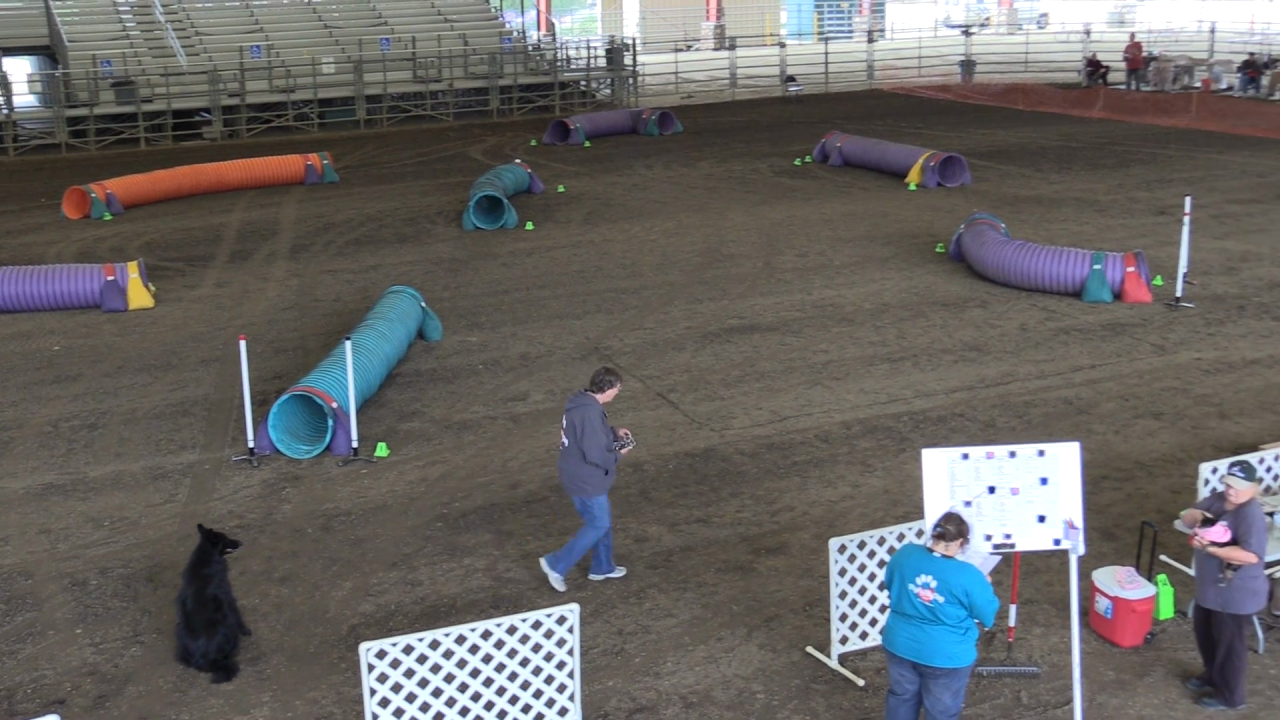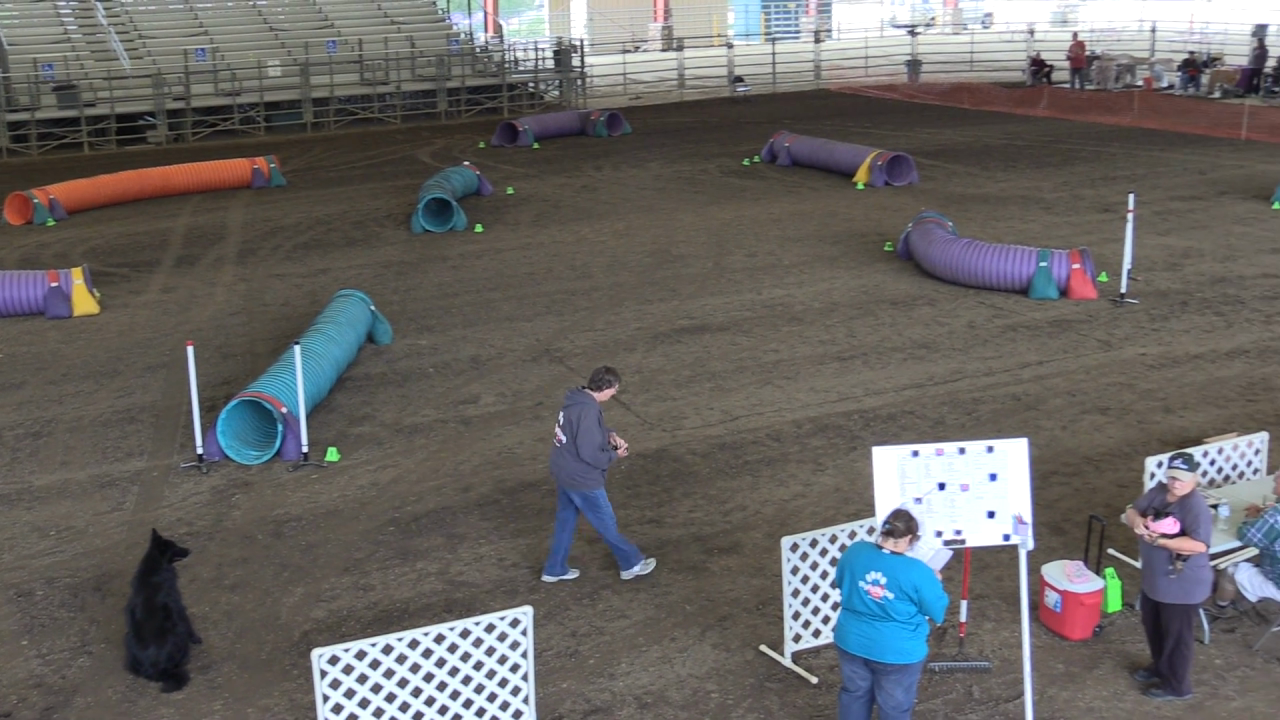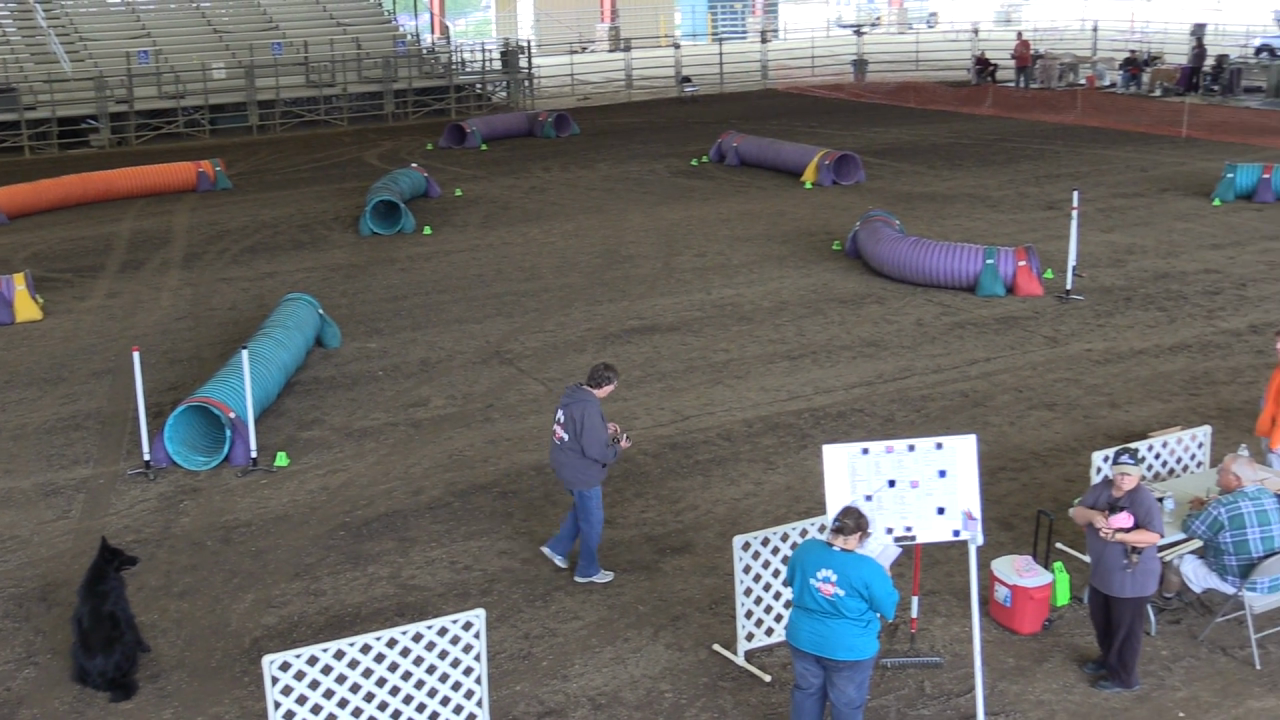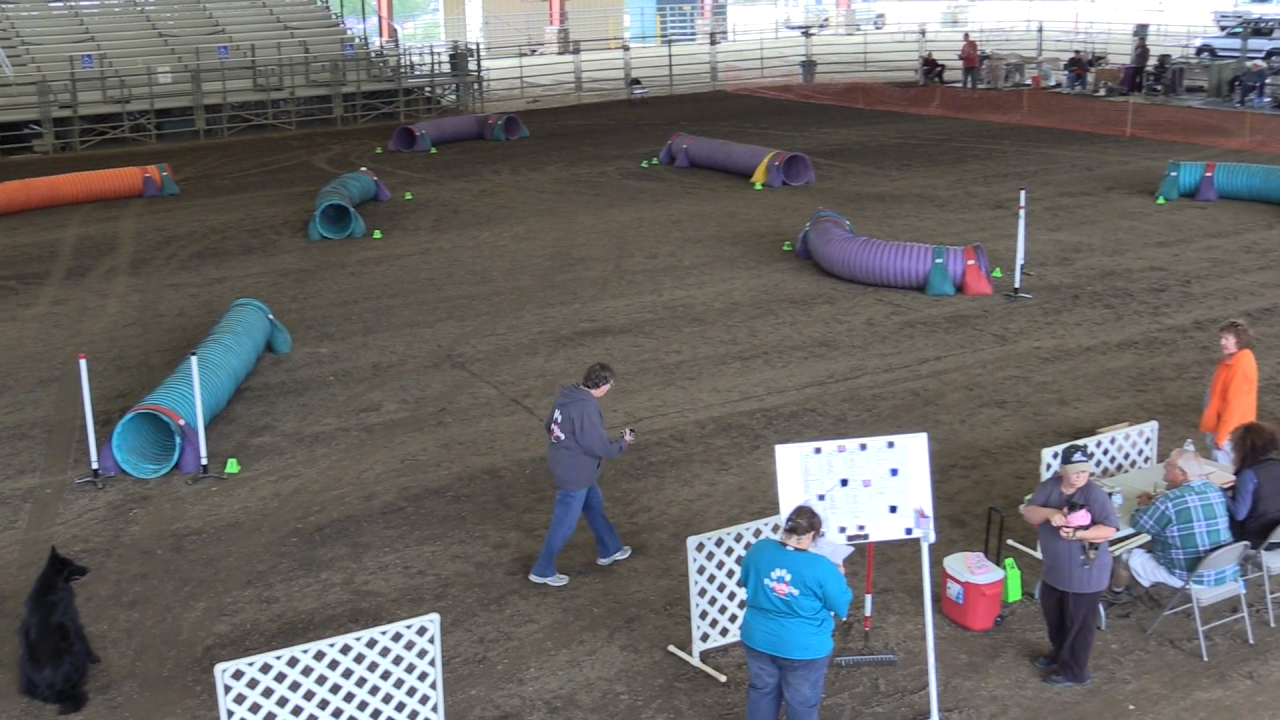
dt=0.3s
person 1, frame 1
left shoulder: (1251, 515)
right shoulder: (1217, 499)
left elbow: (1250, 555)
right elbow: (1186, 517)
left wrist: (1210, 548)
right wrist: (1195, 515)
left hip: (1236, 595)
right hip: (1209, 587)
left knee: (1229, 644)
right knee: (1204, 633)
left ankle: (1229, 696)
right ankle: (1212, 675)
person 1, frame 2
left shoulder: (1195, 506)
right shoulder: (1158, 492)
left elbow: (1199, 544)
right elbow: (1132, 511)
left wrist: (1160, 540)
right wrist: (1135, 519)
left hip: (1182, 585)
right hip: (1155, 578)
left knee: (1177, 634)
right knee: (1153, 626)
left ankle: (1176, 685)
right ankle: (1160, 666)
person 1, frame 3
left shoulder: (1144, 499)
right shoulder: (1101, 489)
left elbow: (1153, 535)
right elbow: (1077, 513)
left wrist: (1117, 536)
right wrist: (1092, 515)
left hip: (1132, 578)
right hip: (1102, 572)
left knee: (1125, 628)
right knee: (1101, 619)
left ankle: (1123, 677)
right ankle: (1108, 658)
person 1, frame 4
left shoulder: (1095, 495)
right shoulder: (1049, 486)
left elbow: (1109, 529)
right elbow: (1028, 513)
left wrist: (1077, 534)
right wrist: (1048, 513)
left hip: (1085, 573)
right hip: (1054, 568)
left knee: (1079, 622)
right knee: (1053, 613)
left ankle: (1074, 671)
right ankle: (1059, 652)
person 2, frame 1
left shoulder: (581, 403)
right shoulder: (589, 413)
right elbow: (594, 455)
left wrist: (613, 432)
right wrist: (618, 454)
left hip: (577, 475)
right hip: (587, 480)
left knee: (601, 521)
right knee: (598, 525)
left ankle: (603, 567)
right ankle: (555, 563)
person 2, frame 2
left shoulder: (577, 400)
right shoulder: (587, 411)
right elbow: (590, 454)
left wrist: (609, 435)
right wrist: (614, 455)
left hip: (565, 471)
right hip: (581, 477)
left knee: (566, 518)
right knee: (605, 520)
left ankle: (554, 569)
right ankle: (631, 563)
person 2, frame 3
left shoulder: (572, 395)
right shoulder: (588, 409)
right elbow: (596, 451)
left wrist: (603, 426)
right wrist: (618, 448)
left hip: (565, 464)
right hip: (582, 472)
left knee: (582, 508)
right knee: (592, 519)
left ankle: (557, 547)
right ankle: (588, 571)
person 2, frame 4
left shoulder: (568, 396)
right shoulder: (586, 408)
left elbow: (555, 427)
right elbow: (599, 448)
right wrist: (623, 443)
left hip: (563, 463)
right hip: (575, 471)
left knee: (595, 506)
right knee: (565, 521)
left ankle: (610, 550)
right ankle: (543, 571)
person 3, frame 1
left shoulder: (904, 554)
right shoulder: (968, 576)
left elbow: (890, 586)
right elbow: (987, 617)
right wrist: (985, 586)
left hip: (900, 645)
right hip: (945, 657)
left knee: (901, 696)
person 3, frame 2
left shoulder: (855, 552)
right shoulder: (917, 572)
left elbow: (840, 583)
right elbow: (937, 613)
right wrist: (935, 583)
left hip: (852, 642)
right hip: (896, 653)
left knee: (854, 693)
person 3, frame 3
left shoulder: (805, 549)
right shoulder: (868, 568)
left elbow: (791, 581)
right elbow: (888, 609)
right wrist: (885, 579)
left hip: (804, 640)
right hip: (848, 650)
left knee: (806, 691)
person 3, frame 4
left shoulder: (759, 550)
right shoulder: (821, 567)
left elbow: (745, 581)
right elbow: (842, 608)
right wrist: (839, 577)
left hip: (758, 639)
right hip: (803, 649)
left knee: (762, 690)
right knee: (802, 703)
